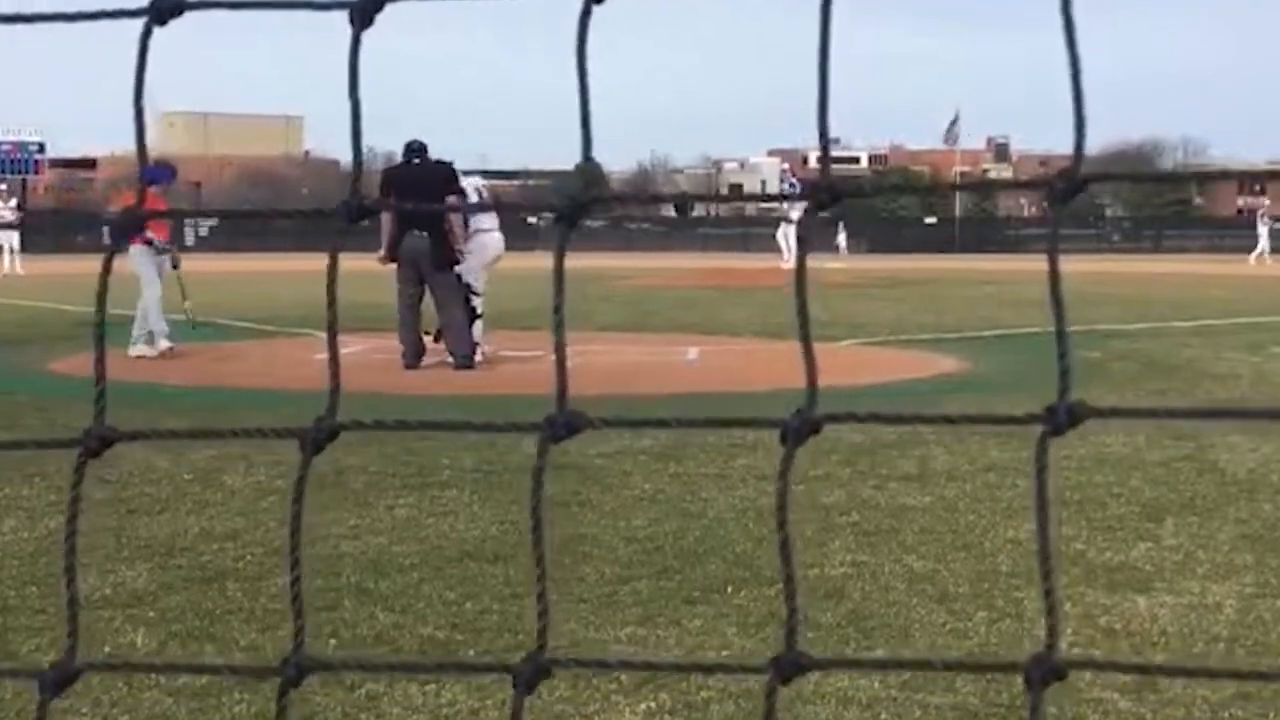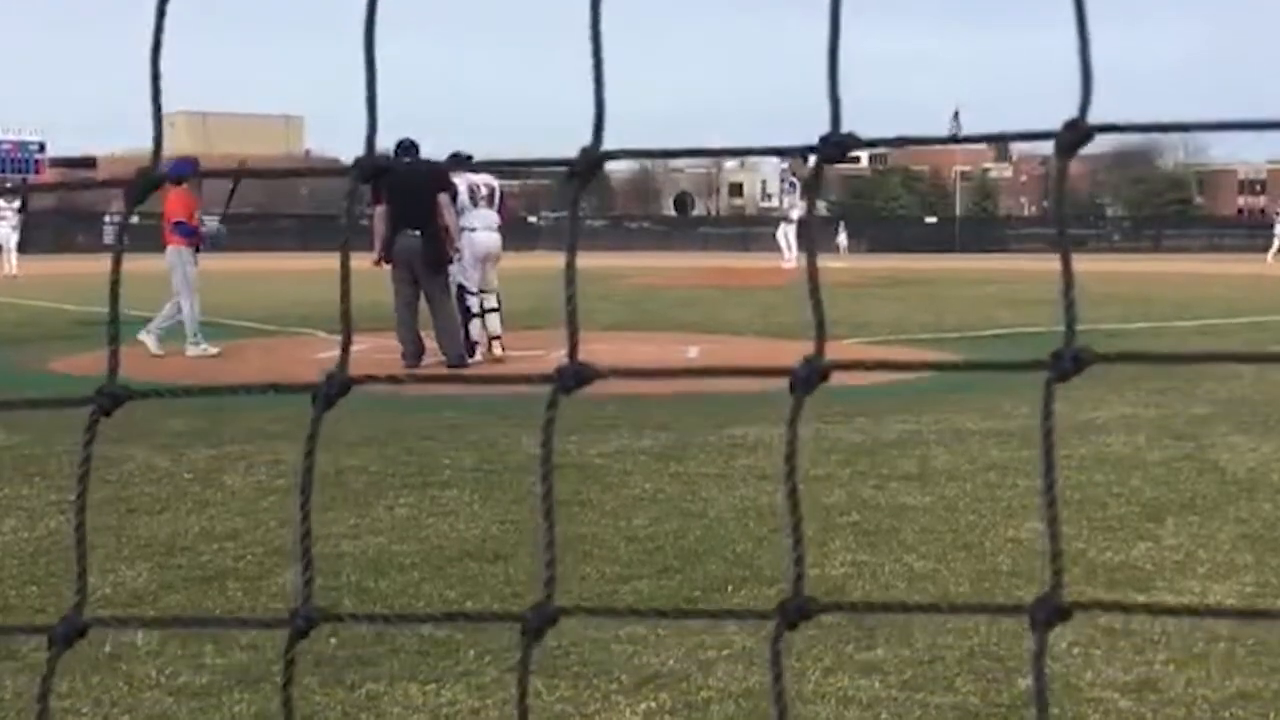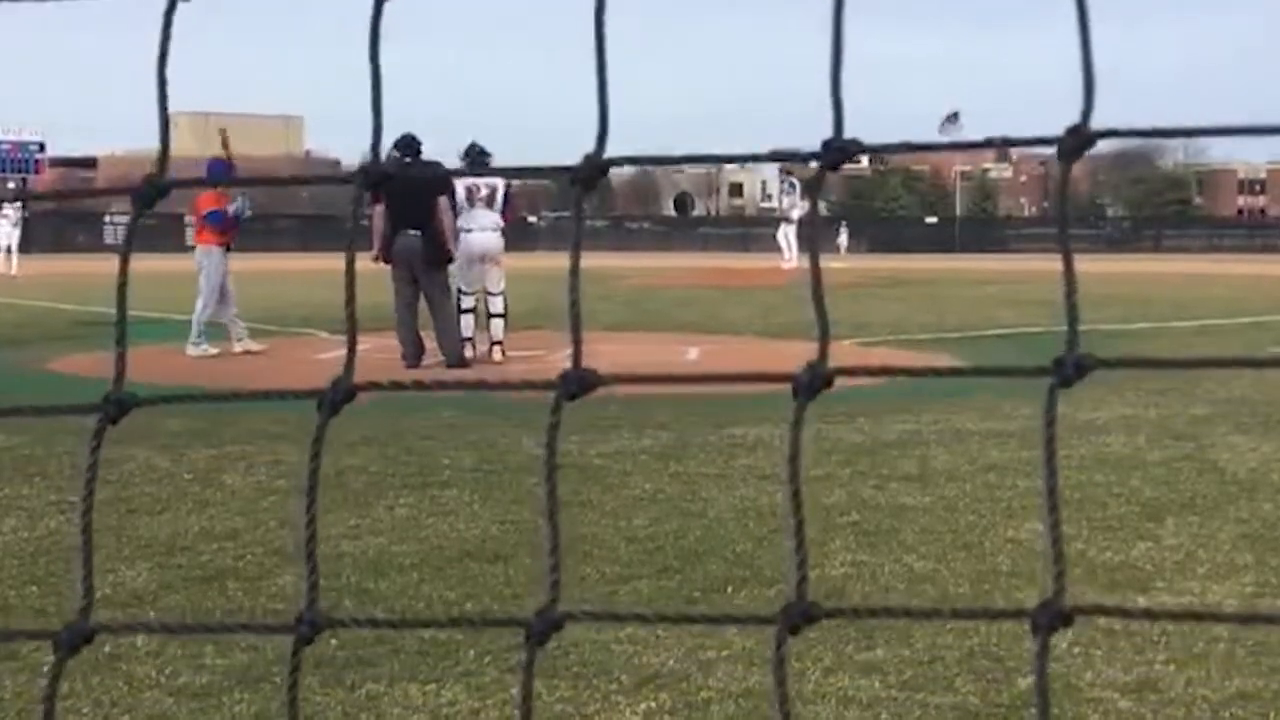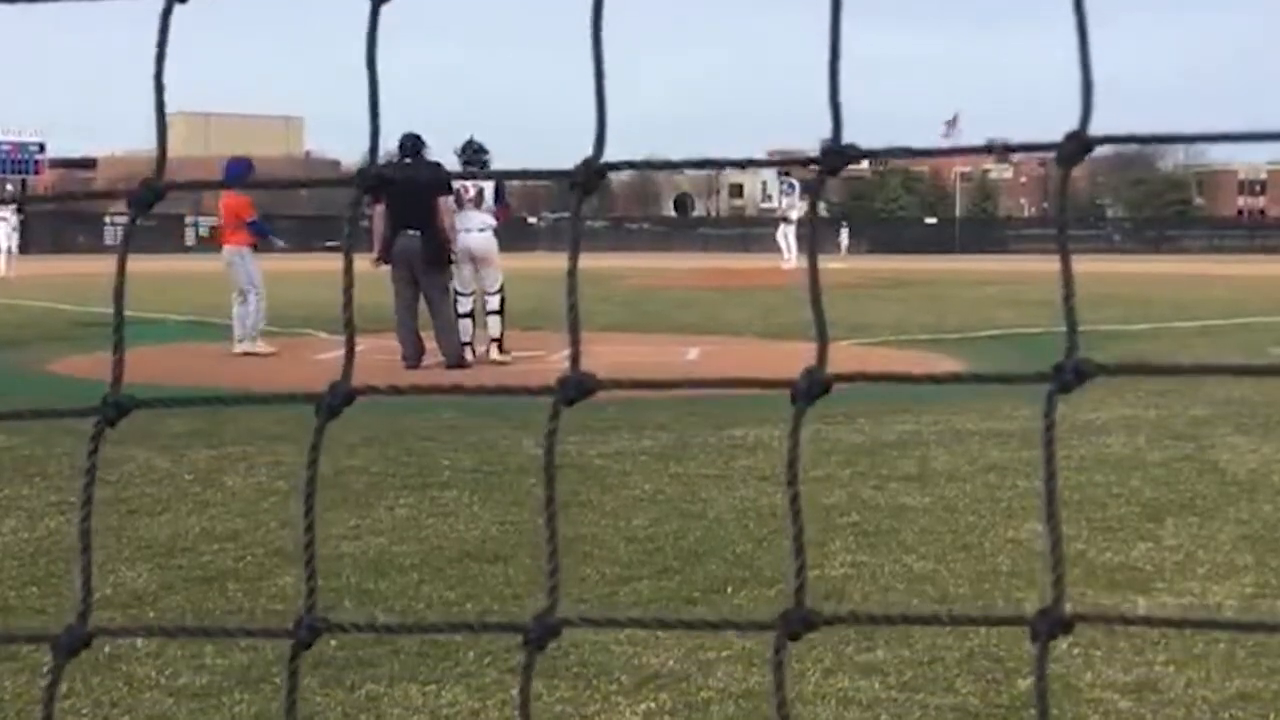
dt=0.5s
person 1, frame 1
left shoulder: (391, 174)
right shoulder: (444, 170)
left elbow: (387, 212)
right elbow: (453, 208)
left wrist: (384, 247)
right wrist: (459, 242)
left hip: (405, 243)
right hip: (434, 243)
left knee: (408, 303)
right knee: (450, 301)
left ankle: (412, 355)
right ankle: (463, 355)
person 1, frame 2
left shoulder: (385, 174)
right shoulder: (435, 170)
left elbow: (380, 214)
right elbow: (445, 206)
left wrist: (378, 249)
right wrist: (455, 240)
left hip: (399, 243)
right hip: (427, 243)
left knee: (405, 303)
right knee: (441, 301)
left ankle: (411, 355)
right ankle: (455, 355)
person 1, frame 3
right shoulder: (435, 170)
left elbow: (379, 213)
right elbow: (444, 209)
left wrist: (377, 246)
right wrist: (451, 243)
left hip: (398, 243)
right hip: (427, 243)
left knee: (405, 303)
right knee: (441, 302)
left ankle: (411, 355)
right ankle: (454, 355)
person 1, frame 4
left shoulder: (385, 174)
right shoulder: (435, 171)
left elbow: (379, 213)
right elbow: (445, 209)
left wrist: (377, 248)
right wrist: (452, 242)
left hip: (398, 244)
right hip: (428, 243)
left knee: (404, 304)
right knee: (440, 302)
left ankle: (411, 356)
right ankle: (453, 356)
person 2, frame 1
right shoulder: (477, 182)
left hip: (480, 240)
right hip: (496, 238)
left knee: (471, 293)
right knee: (469, 288)
left ankle: (473, 348)
right ankle: (475, 342)
person 2, frame 2
left shoulder: (455, 182)
right shoulder: (492, 181)
right elbow: (500, 212)
left hip: (471, 237)
right hip: (494, 237)
left knee: (467, 292)
right knee: (489, 290)
left ankle: (474, 349)
right ankle: (496, 343)
person 2, frame 3
left shoulder: (458, 182)
right shoulder: (500, 181)
right elbow: (507, 215)
left hip: (468, 238)
right hip: (494, 238)
left knee: (466, 293)
right knee: (495, 293)
left ankle: (467, 346)
right ankle: (497, 347)
person 2, frame 4
right shoulder: (493, 180)
right elbow: (502, 213)
left hip: (459, 239)
right hip: (485, 237)
left knee: (462, 295)
right knee: (493, 292)
left ankle: (466, 349)
right ankle: (495, 346)
person 3, frame 1
left shoulder: (163, 200)
right shoulder: (138, 197)
left wrist: (171, 249)
right wrist: (150, 236)
left hip: (159, 253)
right hip: (141, 251)
left knee: (151, 295)
right knee: (153, 292)
left ankle: (138, 343)
right ankle: (160, 339)
person 3, frame 2
left shoulder: (187, 196)
right shoulder: (177, 197)
right elbow: (181, 228)
left wrist: (204, 232)
right wrist: (205, 231)
left hip: (185, 252)
right hip: (180, 252)
left knee: (180, 299)
right knee: (190, 298)
left ankle: (151, 332)
right ankle: (194, 343)
person 3, frame 3
left shoulder: (223, 197)
right shoulder: (208, 196)
left elbow: (231, 221)
right elbow: (217, 220)
left wrist: (243, 211)
right wrist: (235, 207)
left hip: (220, 252)
right hip: (210, 251)
left knee: (228, 297)
right knee: (208, 298)
left ankle: (240, 340)
right ankle: (196, 343)
person 3, frame 4
left shoulder: (226, 197)
right shoulder: (241, 199)
right elbow: (254, 225)
left wrist: (266, 235)
right wrist: (272, 238)
left hip: (230, 249)
right hip: (240, 250)
left knee: (242, 296)
right knee: (256, 293)
left ankle: (241, 341)
right ankle: (250, 339)
